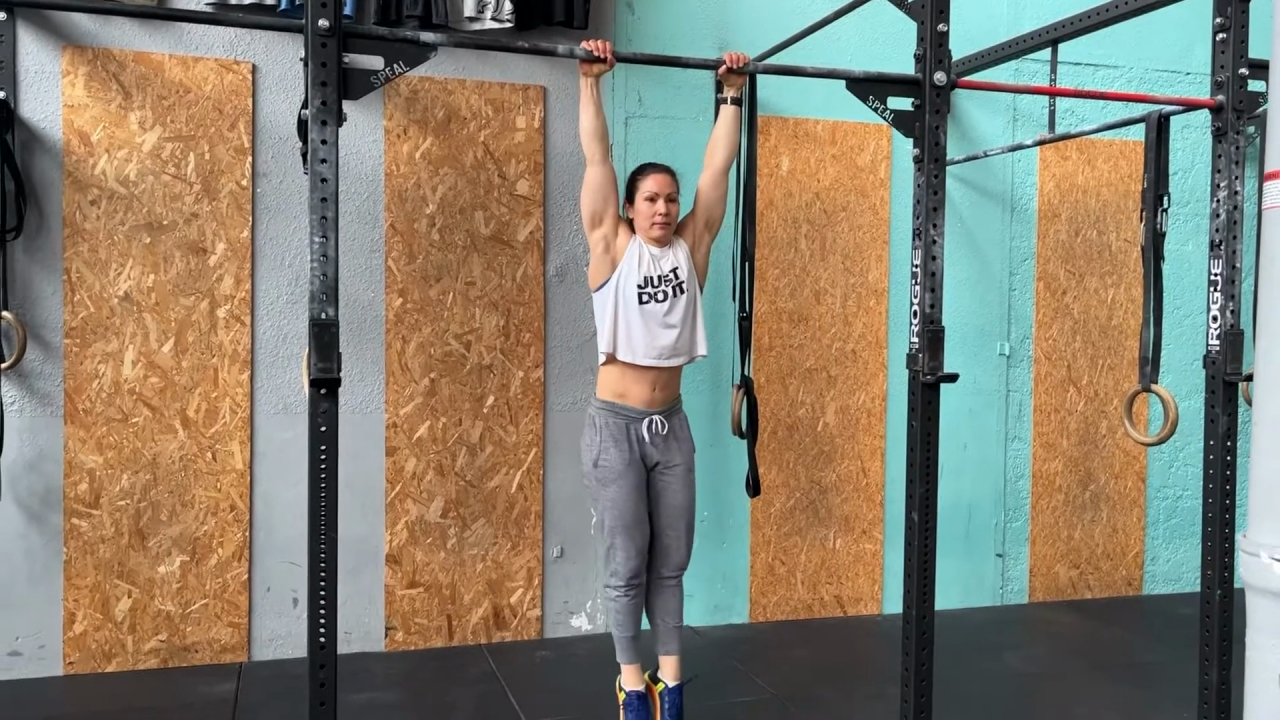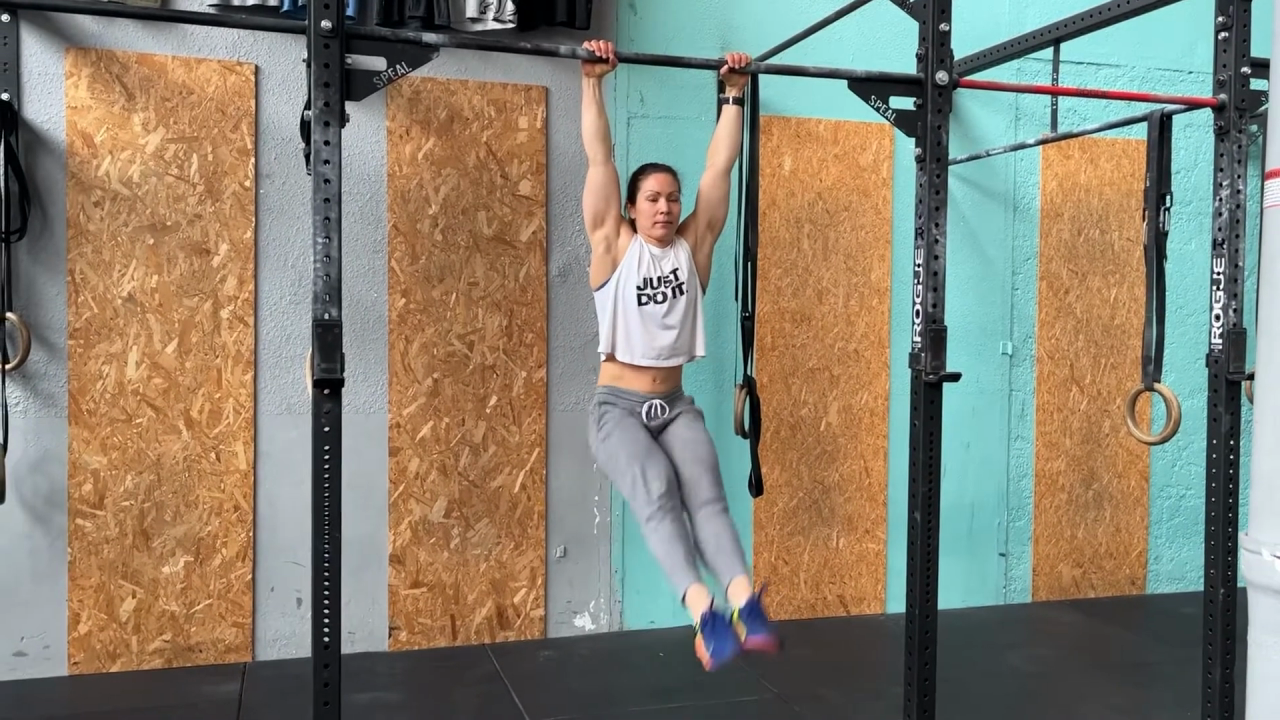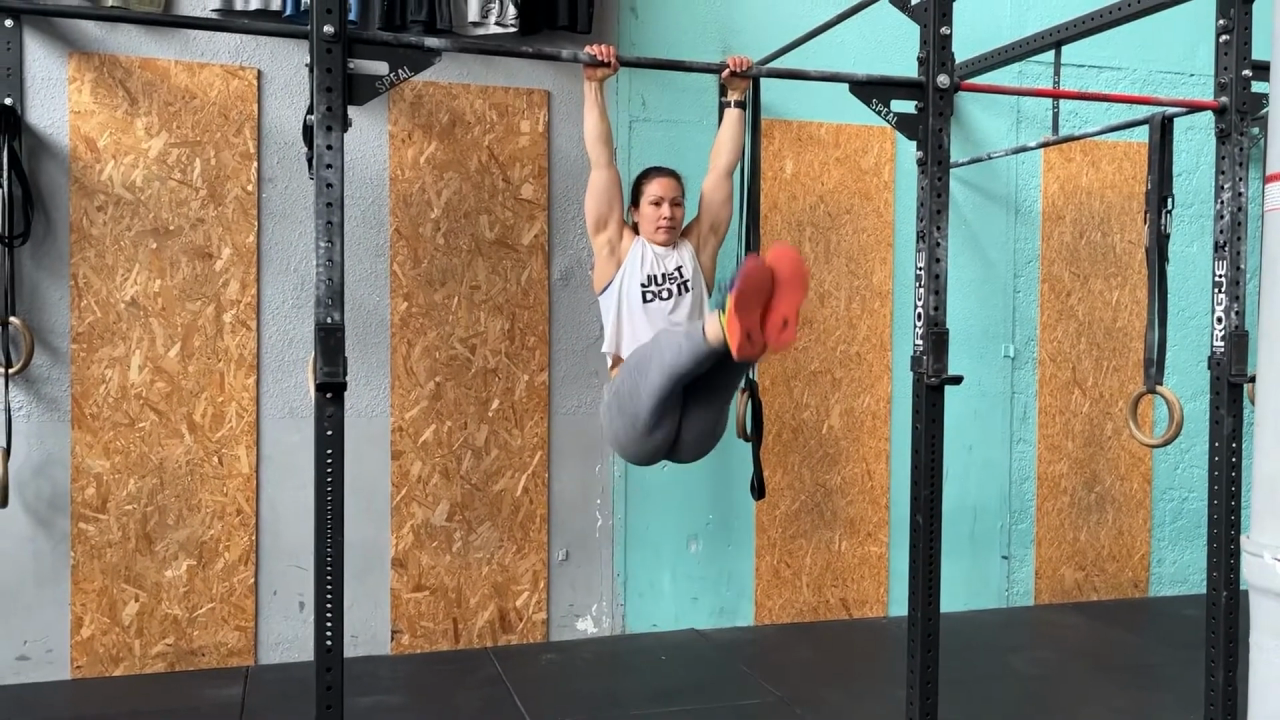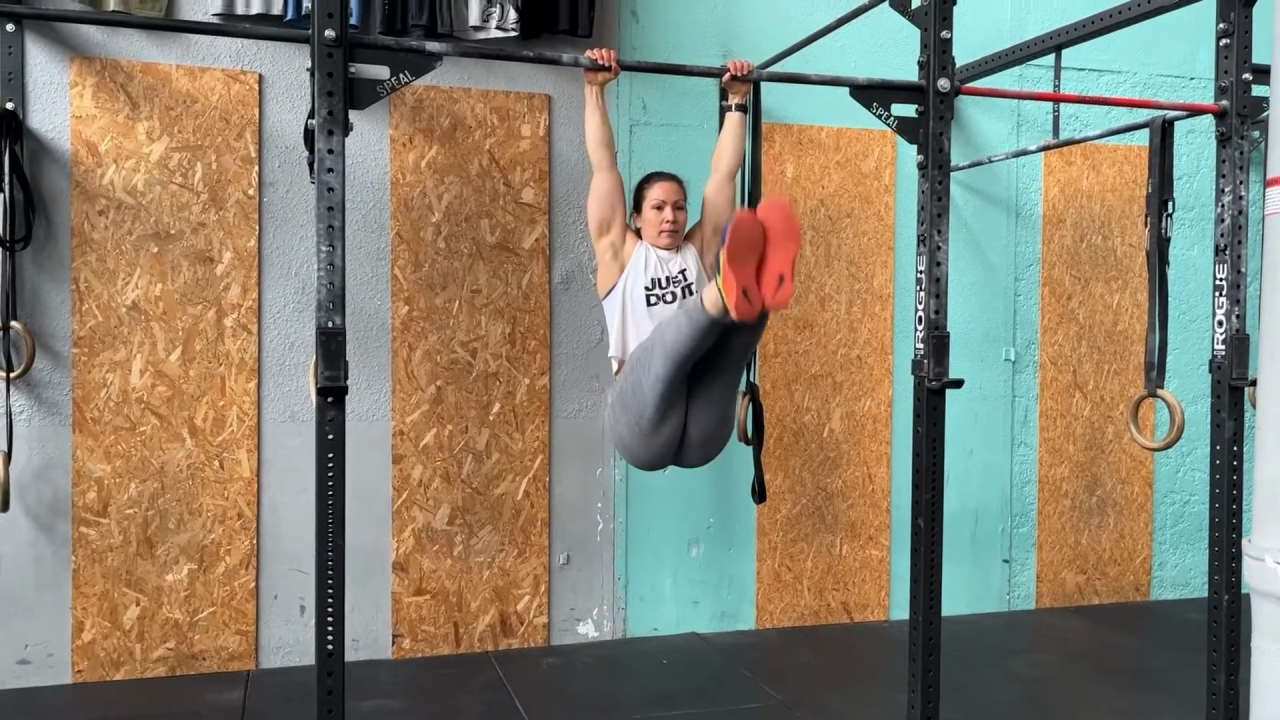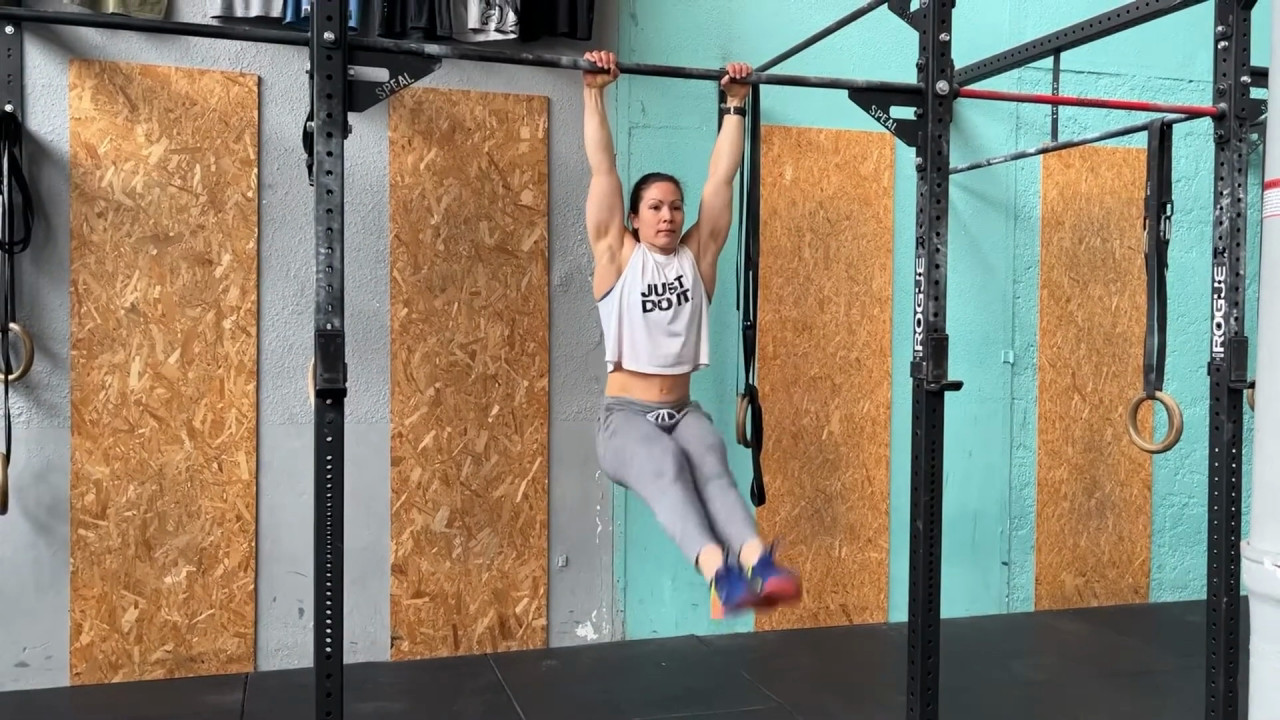
dt=0.4s
person 1, frame 1
left shoulder: (692, 247)
right shoulder: (611, 248)
left elbow: (717, 167)
right elbow: (596, 158)
left wrist: (732, 93)
right wrist: (590, 81)
left hip: (671, 424)
right hip: (616, 425)
left knee: (671, 564)
right knee: (628, 564)
person 1, frame 2
left shoulder: (691, 247)
right shoulder: (613, 244)
left elbow: (719, 170)
right elbow: (600, 160)
left wrist: (734, 97)
right wrist: (592, 84)
left hip: (676, 406)
right hip: (617, 409)
left knee: (706, 491)
right knee: (657, 494)
left ankle: (745, 603)
right ankle: (707, 612)
person 1, frame 3
left shoulder: (696, 249)
right shoulder: (616, 250)
left elbow: (722, 169)
right elbow: (601, 161)
left wrist: (736, 97)
right wrist: (594, 86)
left hip: (695, 424)
right hip: (638, 418)
left knee: (727, 331)
right knee: (667, 344)
left ankle: (752, 328)
right ankle: (732, 328)
person 1, frame 4
left shoulder: (700, 252)
right shoulder: (620, 253)
left elbow: (724, 174)
right elbow: (603, 166)
left wrist: (737, 101)
right wrist: (595, 90)
left hip: (701, 432)
right hip: (641, 419)
right knee: (666, 340)
left ankle: (747, 303)
right ankle: (730, 291)
person 1, frame 5
left shoulder: (697, 254)
right shoulder: (615, 254)
left elbow: (721, 181)
right elbow: (601, 173)
left wrist: (735, 106)
right wrist: (594, 96)
left hip: (683, 413)
right hip: (626, 419)
left knee: (712, 471)
right knee: (665, 473)
left ankle: (758, 566)
right ankle: (719, 572)
